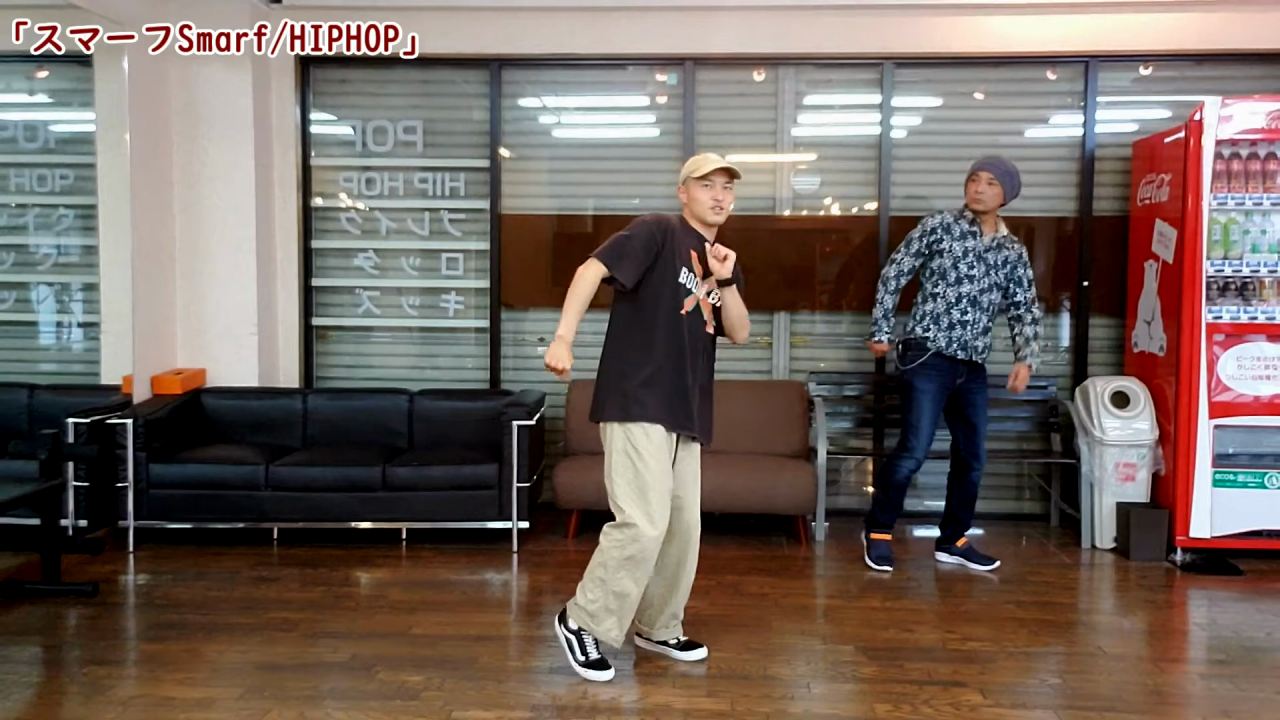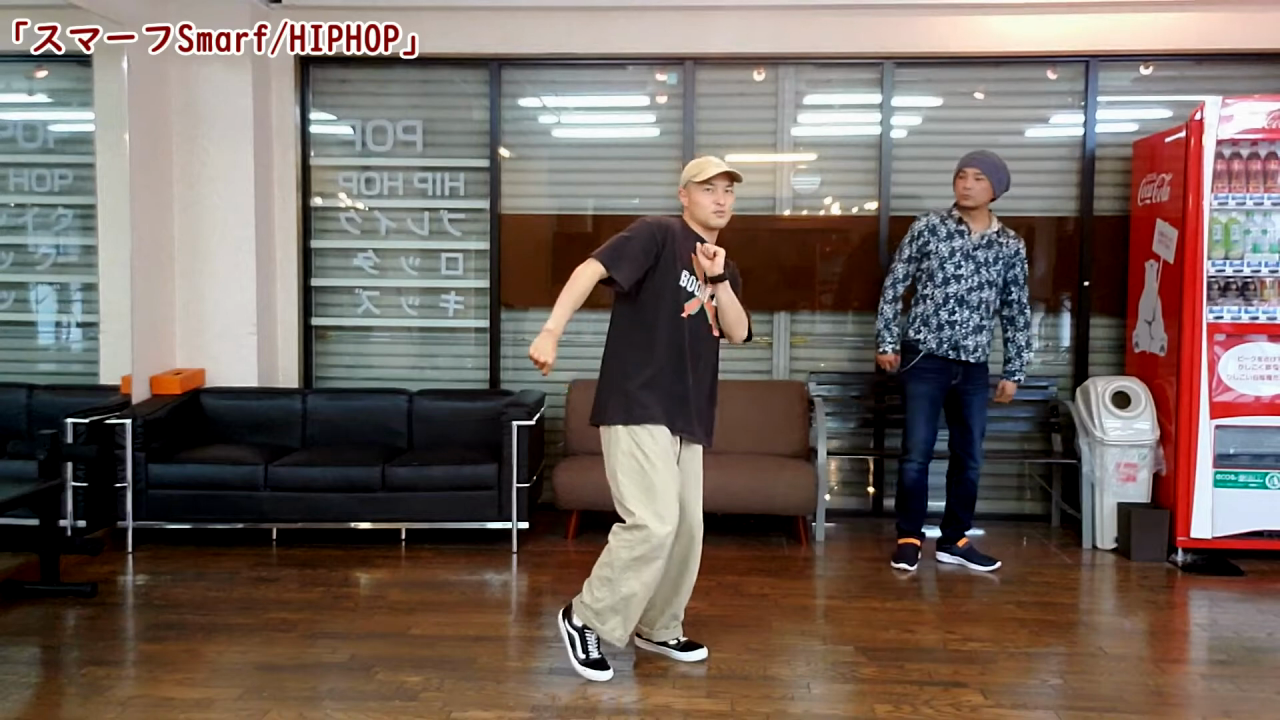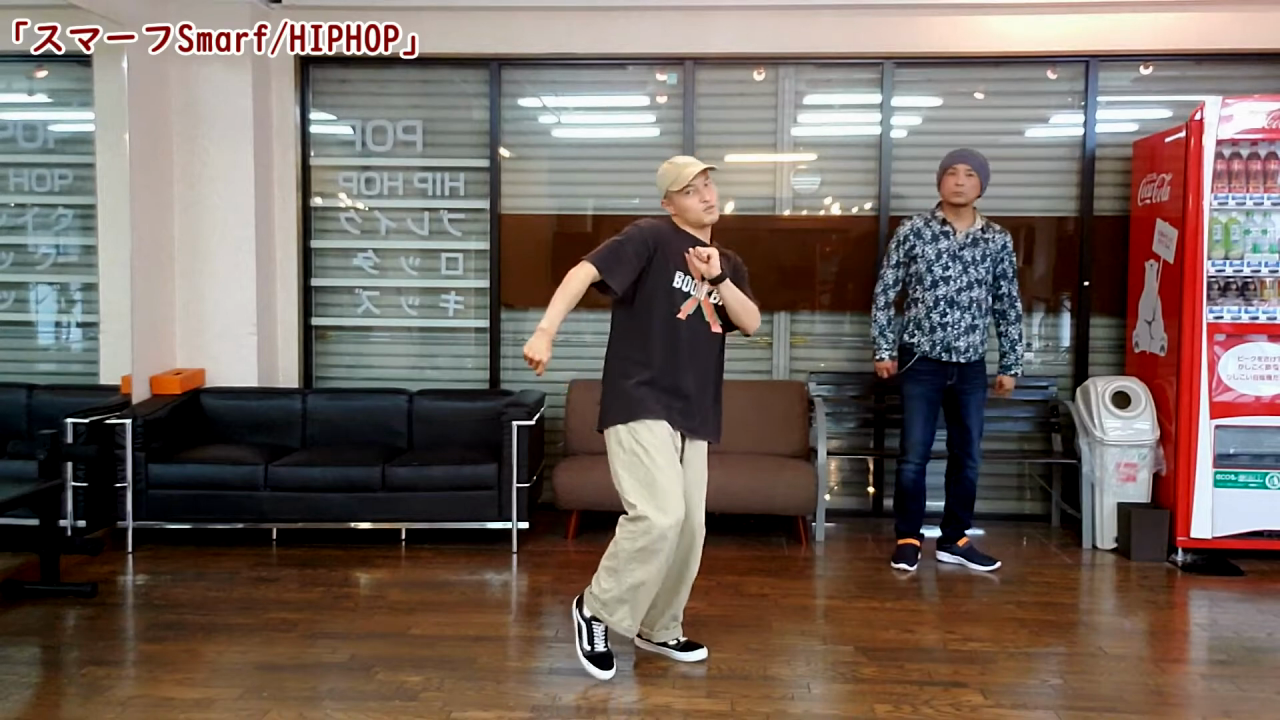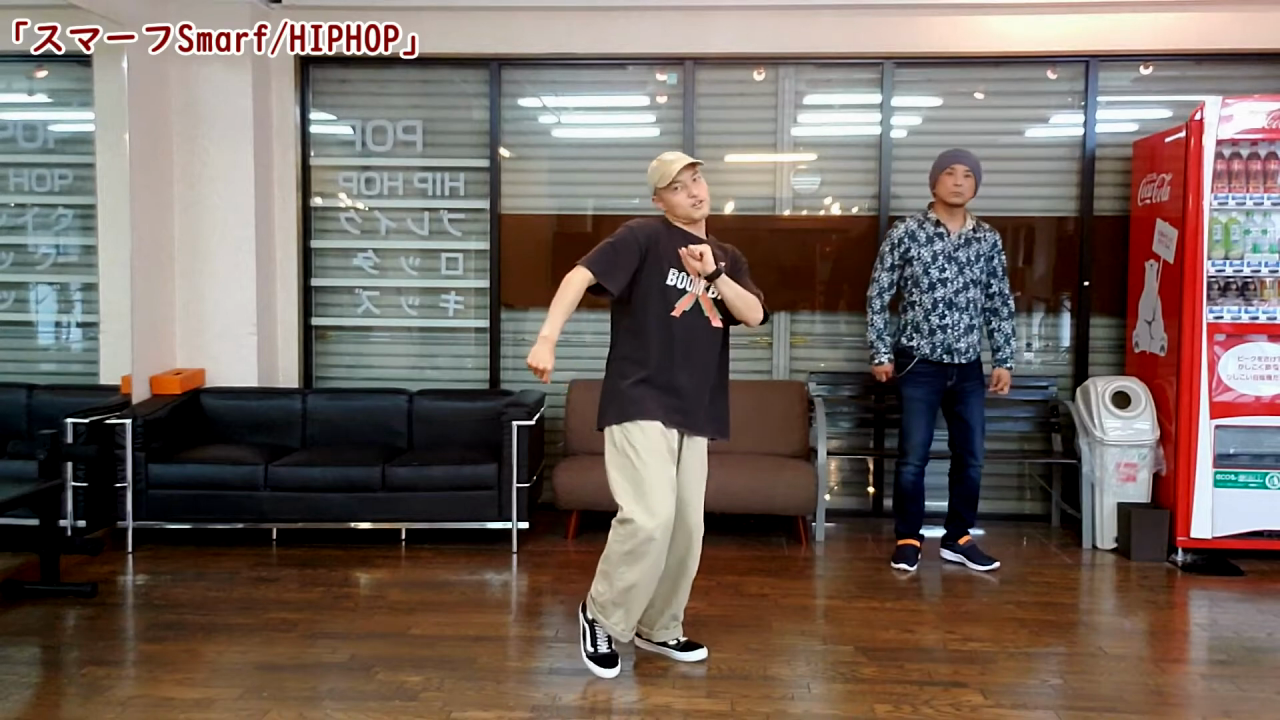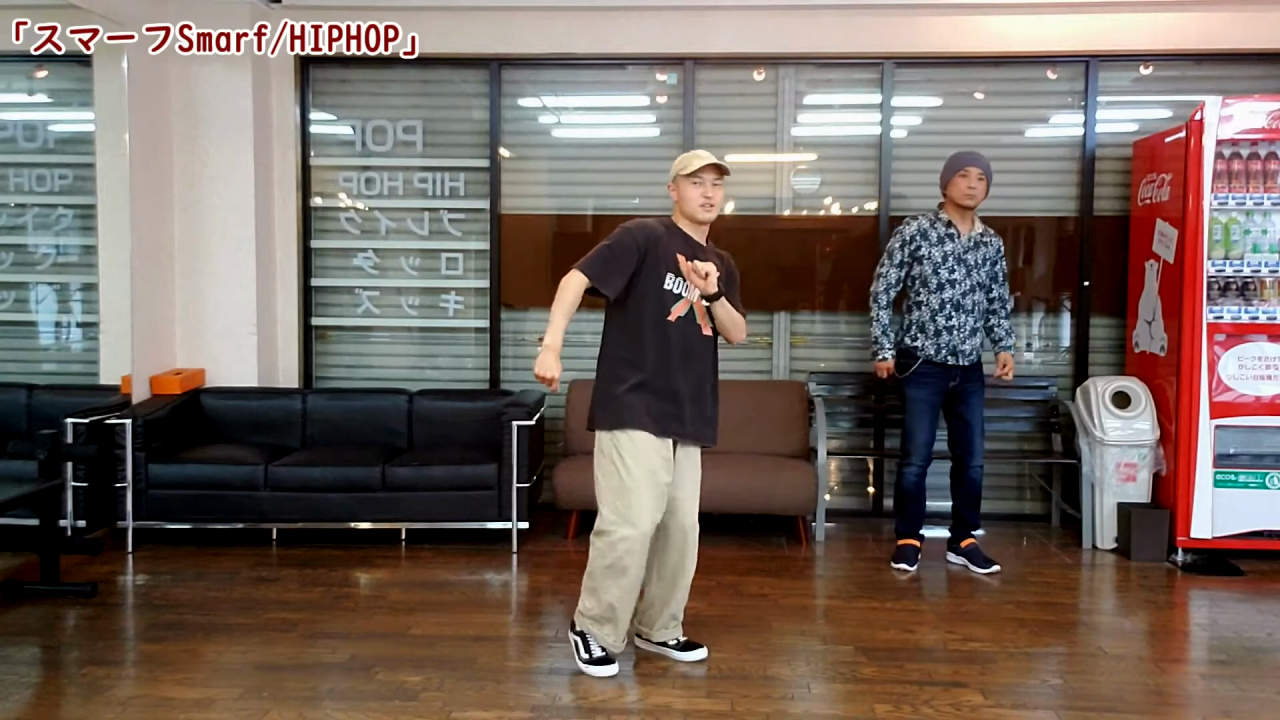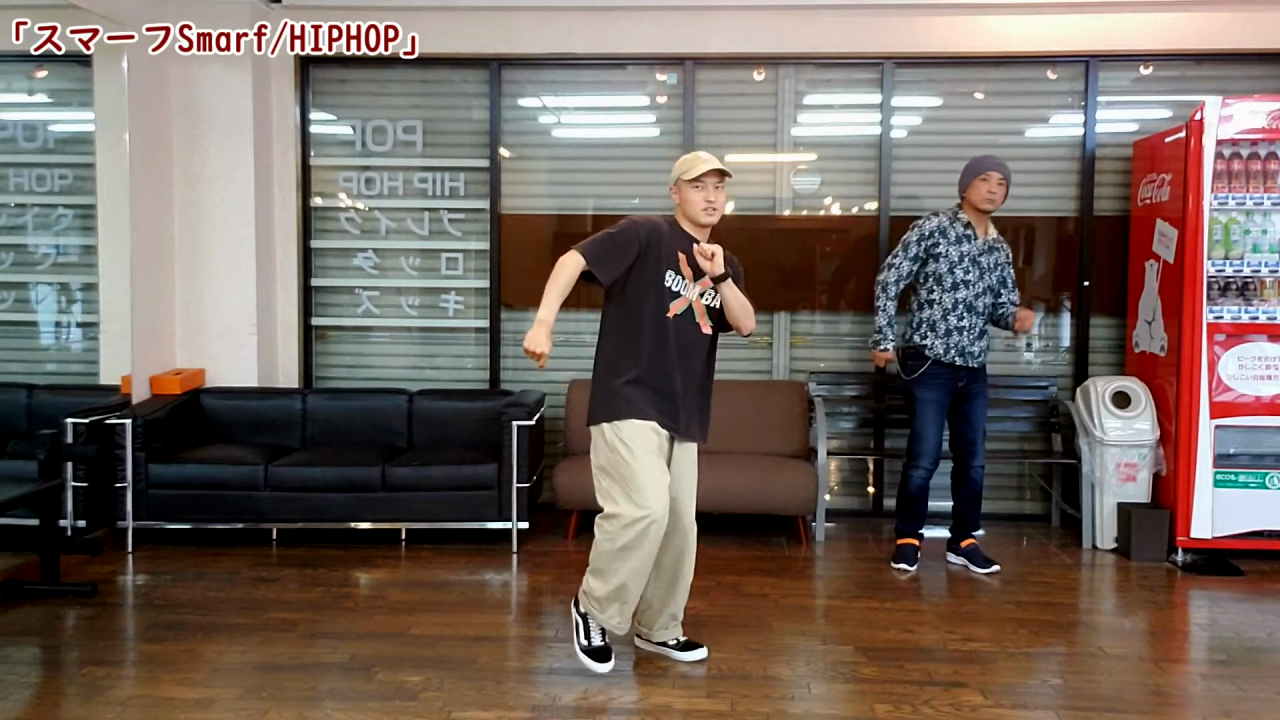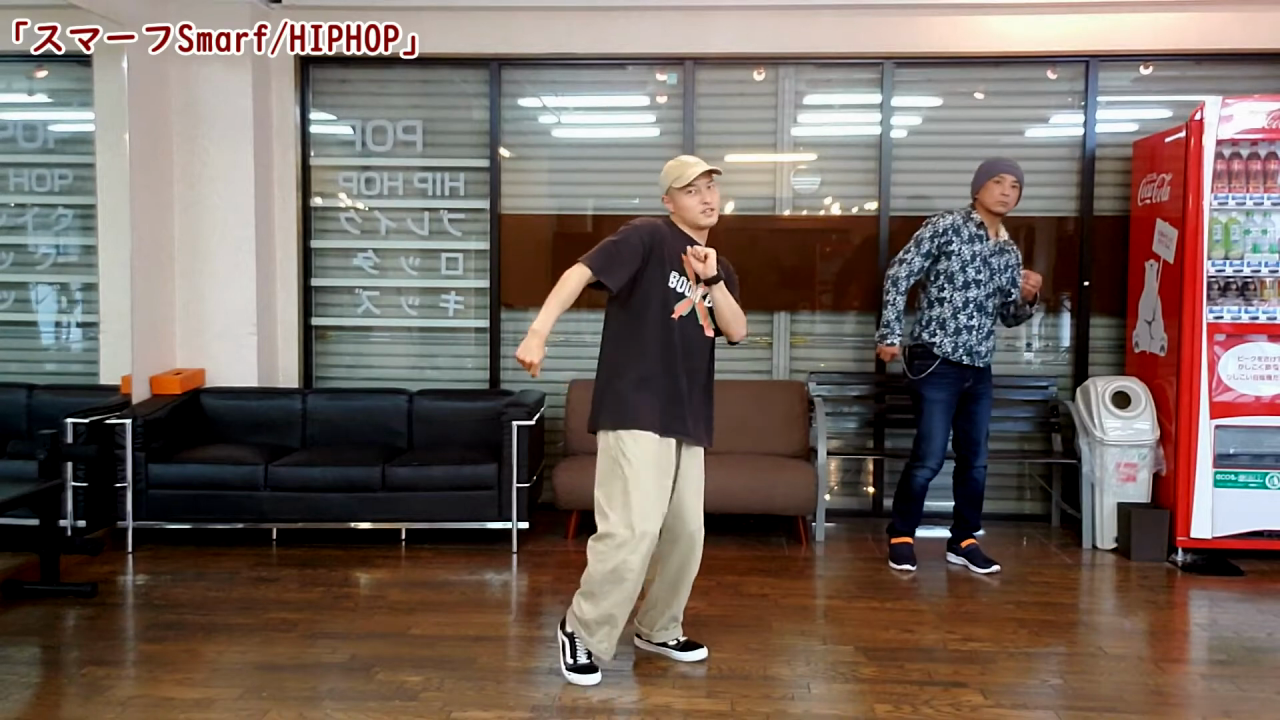
dt=0.2s
person 1, frame 1
left shoulder: (723, 260)
right shoulder: (656, 231)
left elbow: (739, 334)
right elbow: (592, 270)
left wrist: (725, 283)
right wrist: (563, 337)
left hip: (685, 411)
right hip: (636, 403)
left knee: (684, 526)
right knee: (642, 523)
left ankle: (658, 627)
right ankle: (582, 620)
person 1, frame 2
left shoulder: (726, 270)
right shoulder: (657, 234)
left elbow: (738, 332)
right elbow: (590, 269)
left wrist: (718, 278)
right wrist: (551, 331)
left hip: (686, 414)
right hip: (636, 406)
left knee: (686, 528)
right knee: (652, 524)
left ankle: (658, 628)
right ankle: (586, 618)
person 1, frame 3
left shoulder: (730, 264)
right shoulder: (650, 238)
left elbow: (751, 324)
right elbow: (585, 272)
left wrist: (718, 278)
right wrist: (545, 331)
left hip: (693, 413)
right hip: (640, 404)
left knee: (688, 527)
right knee: (658, 516)
left ankle: (658, 629)
right ankle: (597, 608)
person 1, frame 4
left shoulder: (728, 258)
right shoulder: (643, 237)
left elbow: (754, 315)
right elbow: (581, 276)
left wrist: (713, 273)
right wrist: (547, 339)
left hip: (694, 413)
right hip: (638, 404)
left knee: (687, 527)
right knee: (649, 519)
left ankle: (659, 628)
right ankle: (601, 616)
person 1, frame 5
left shoulder: (722, 265)
right shoulder: (642, 238)
left elbow: (738, 334)
right elbow: (577, 278)
left wrist: (713, 295)
right wrist: (551, 346)
left hip: (686, 416)
right hip: (631, 409)
left knee: (680, 528)
right knee: (629, 526)
left ankle: (658, 628)
right ankle: (592, 628)
person 1, frame 6
left shoulder: (726, 263)
right shoulder: (643, 234)
left elbow: (746, 325)
right elbow: (573, 260)
left wrist: (718, 277)
right wrist: (542, 323)
left hip: (681, 413)
right hip: (627, 402)
left knee: (679, 526)
right knee: (644, 509)
left ankle: (658, 628)
right ankle: (595, 609)
person 1, frame 7
left shoulder: (720, 268)
right shoulder: (647, 236)
left elbow: (737, 331)
right elbow: (579, 272)
left wrist: (712, 278)
right wrist: (538, 333)
left hip: (686, 420)
right hip: (632, 411)
left knee: (686, 533)
right knee: (632, 530)
left ankle: (658, 629)
right ankle: (581, 631)
person 2, frame 1
left shoulder: (1014, 251)
right shoulder: (939, 226)
left elbow: (1025, 308)
right elbow: (893, 274)
left wrist: (1025, 358)
right wrist: (881, 330)
left hip: (972, 366)
right hip: (928, 356)
left knee: (971, 457)
right knee: (914, 448)
left ankle: (952, 540)
right ankle: (878, 528)
person 2, frame 2
left shoulder: (1011, 246)
right shoulder: (928, 228)
left elbow: (1017, 312)
right elbow: (894, 285)
left wrist: (1014, 372)
right wrist: (886, 342)
left hip: (973, 366)
right hip: (925, 359)
left knee: (969, 458)
right knee: (917, 452)
left ankle: (953, 540)
right ankle: (908, 537)
person 2, frame 3
left shoulder: (998, 240)
right shoulder: (913, 231)
left elbow: (1009, 306)
right elbow: (885, 292)
left wrist: (1010, 365)
right wrist: (884, 348)
left hip: (970, 366)
right hip: (921, 362)
left knee: (967, 457)
right knee: (914, 455)
left ankle: (954, 539)
right ankle: (908, 538)
person 2, frame 4
left shoulder: (988, 239)
right shoulder: (906, 233)
left elbow: (1000, 304)
right elbow: (878, 295)
left wrist: (1004, 360)
right wrist: (880, 353)
left hip: (968, 366)
right hip: (919, 364)
left knee: (970, 456)
right knee: (913, 457)
left ankle: (957, 537)
right ankle: (907, 538)
person 2, frame 5
left shoulder: (992, 244)
right shoulder: (915, 231)
left elbow: (998, 305)
right elbow: (882, 290)
left wrist: (1004, 348)
right wrist: (884, 348)
left hip: (969, 368)
right hip: (922, 364)
left knee: (971, 459)
right knee: (916, 457)
left ankle: (963, 540)
right ankle: (908, 538)
person 2, frame 6
left shoulder: (1000, 250)
right shoulder: (933, 227)
left elbow: (1001, 307)
right elbow: (889, 281)
left wrist: (1017, 317)
right wrist: (884, 339)
left hip: (973, 368)
right hip: (929, 363)
left knee: (972, 460)
right knee: (923, 458)
left ankle: (963, 540)
right ankle: (907, 537)
person 2, frame 7
left shoulder: (1010, 252)
right shoulder: (946, 226)
left elbow: (1010, 314)
right elbow: (899, 276)
left wrist: (1027, 297)
right wrist: (890, 334)
left hip: (979, 369)
right hip: (935, 363)
left knee: (975, 460)
right knee: (929, 457)
left ankle: (963, 540)
right ankle: (901, 534)
